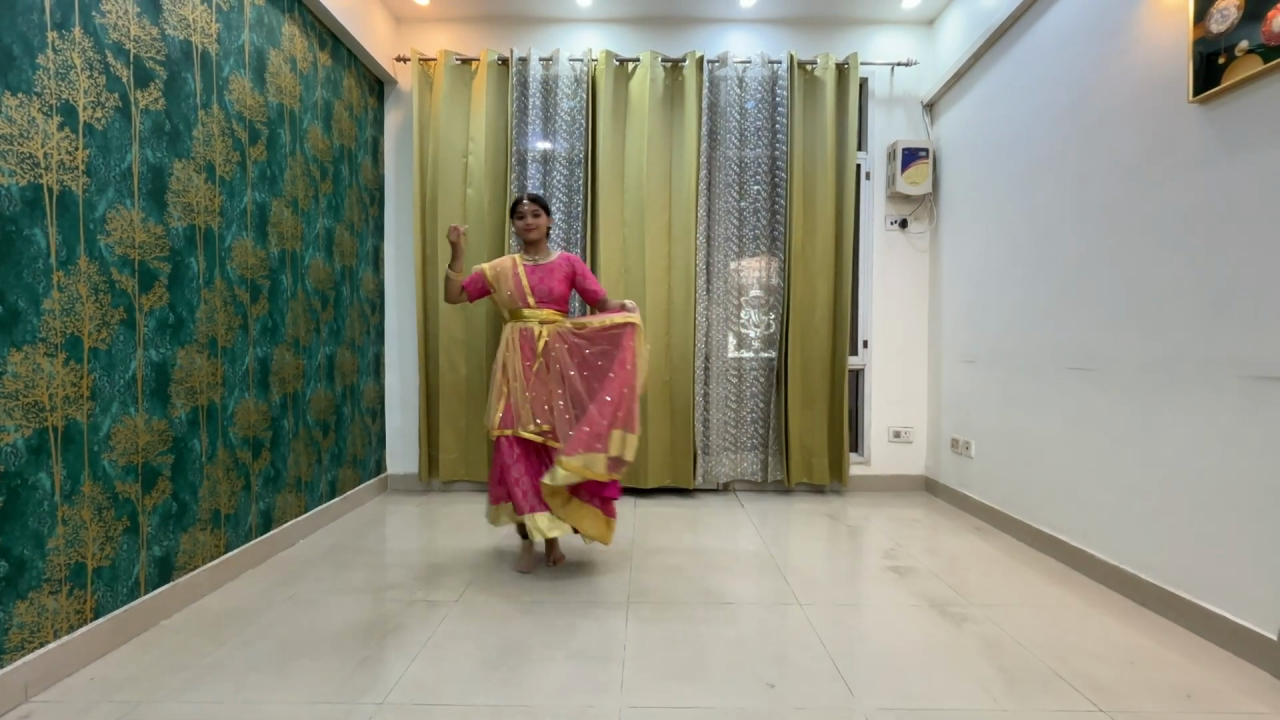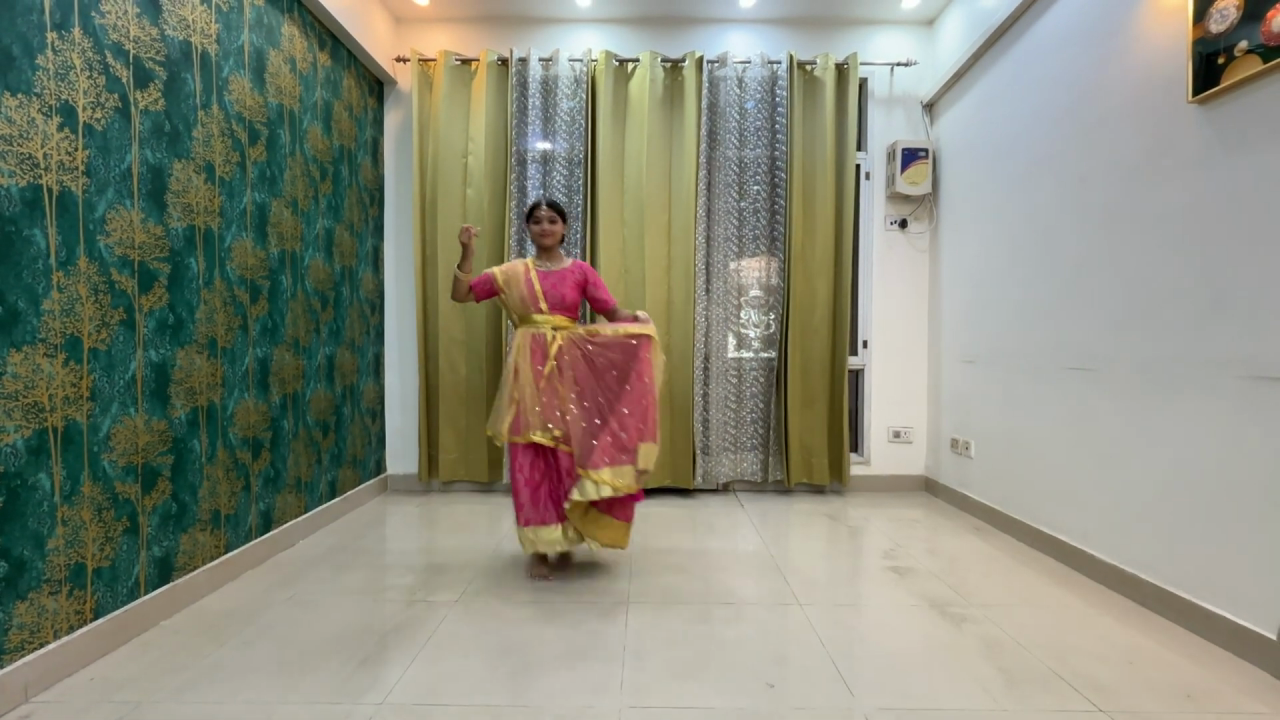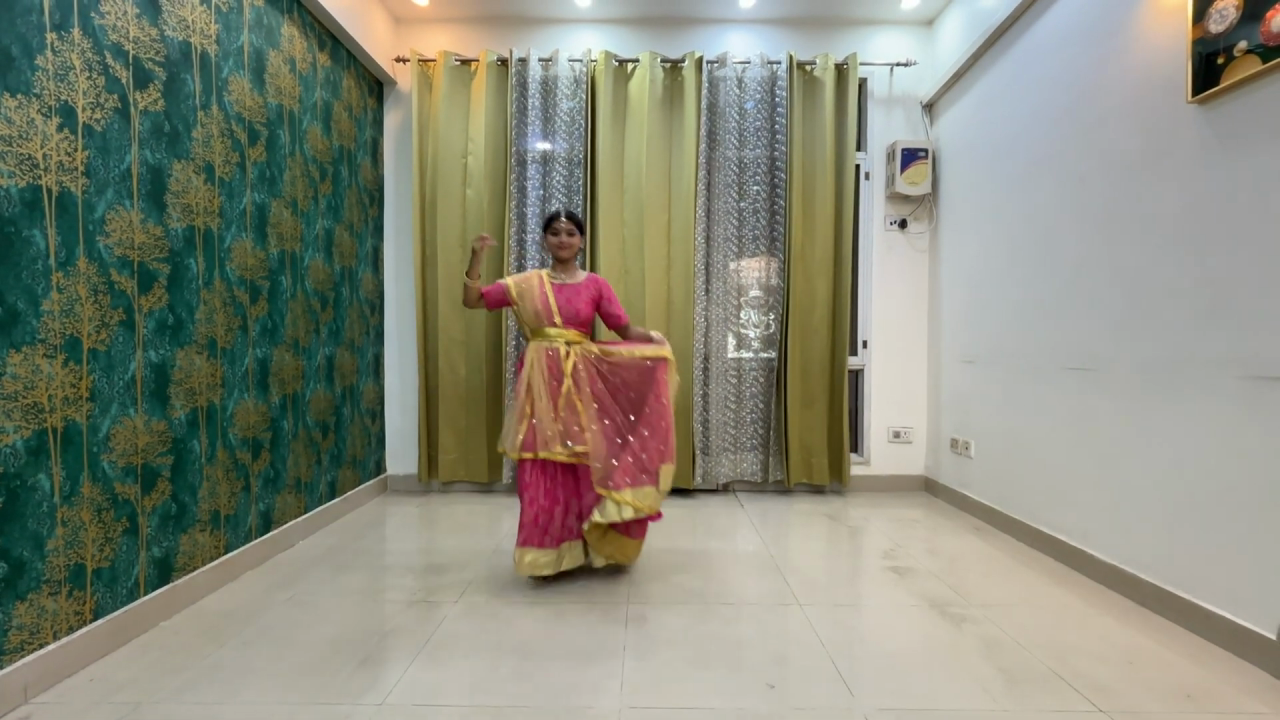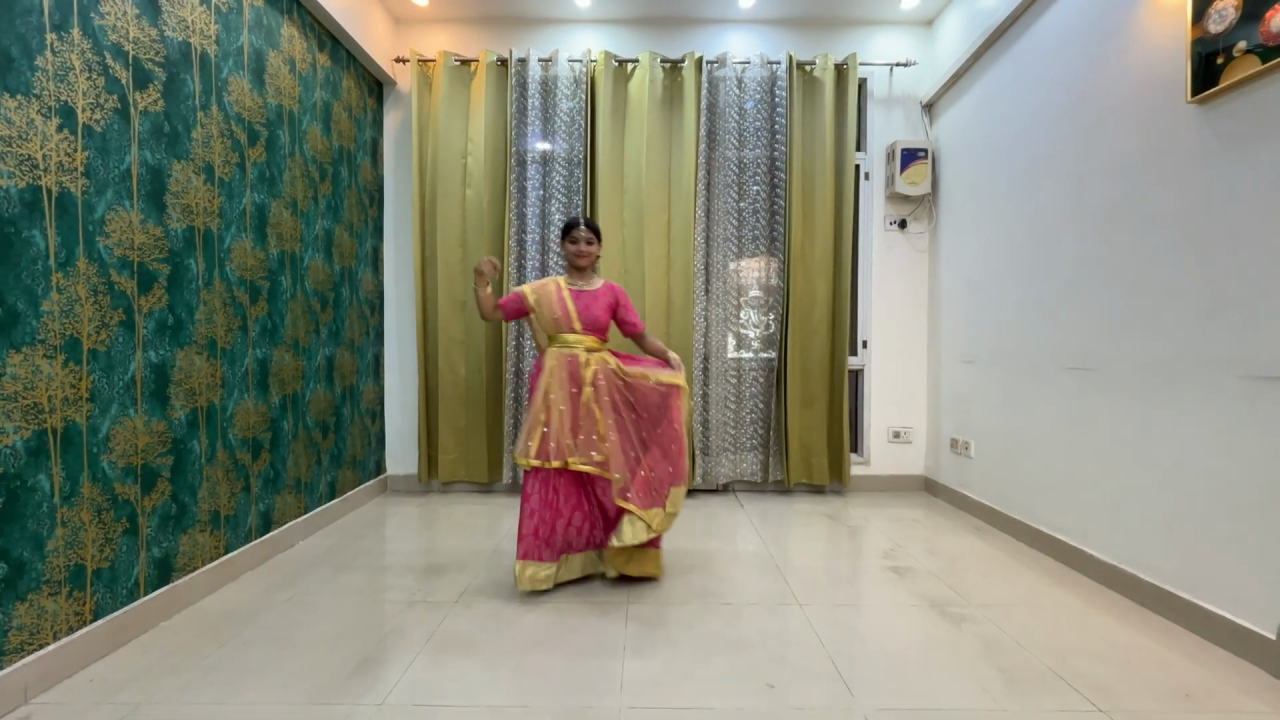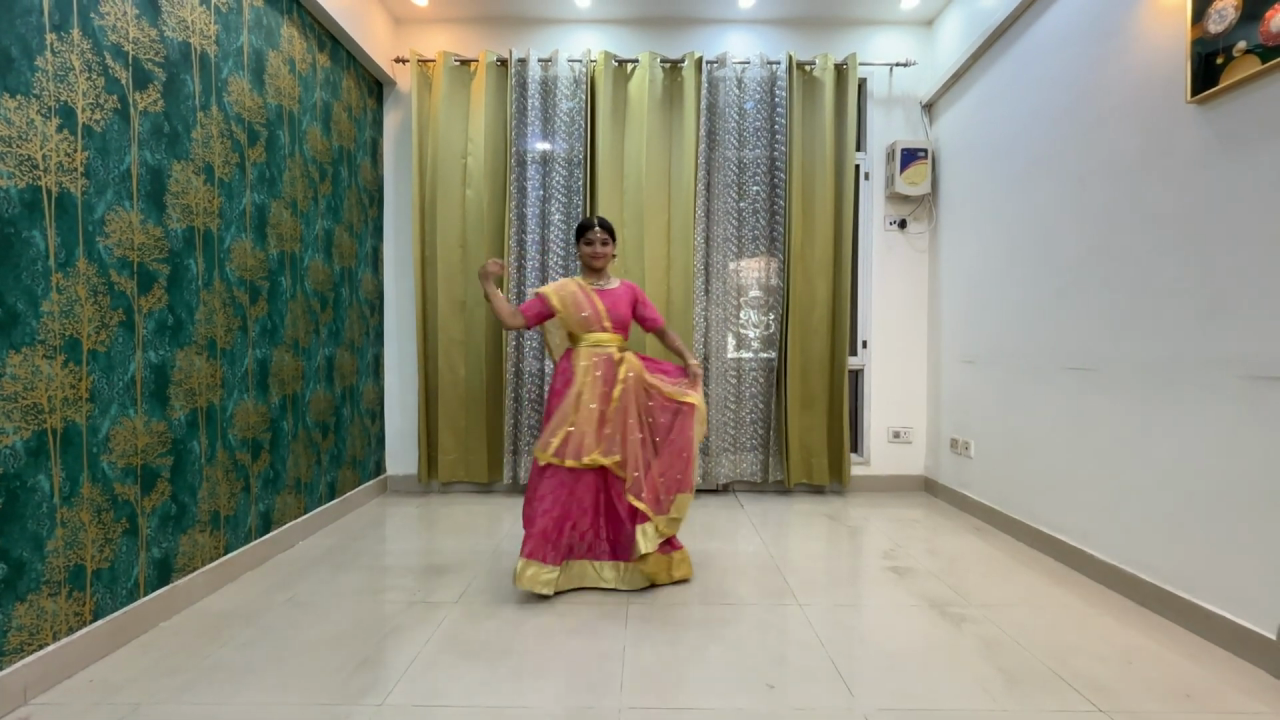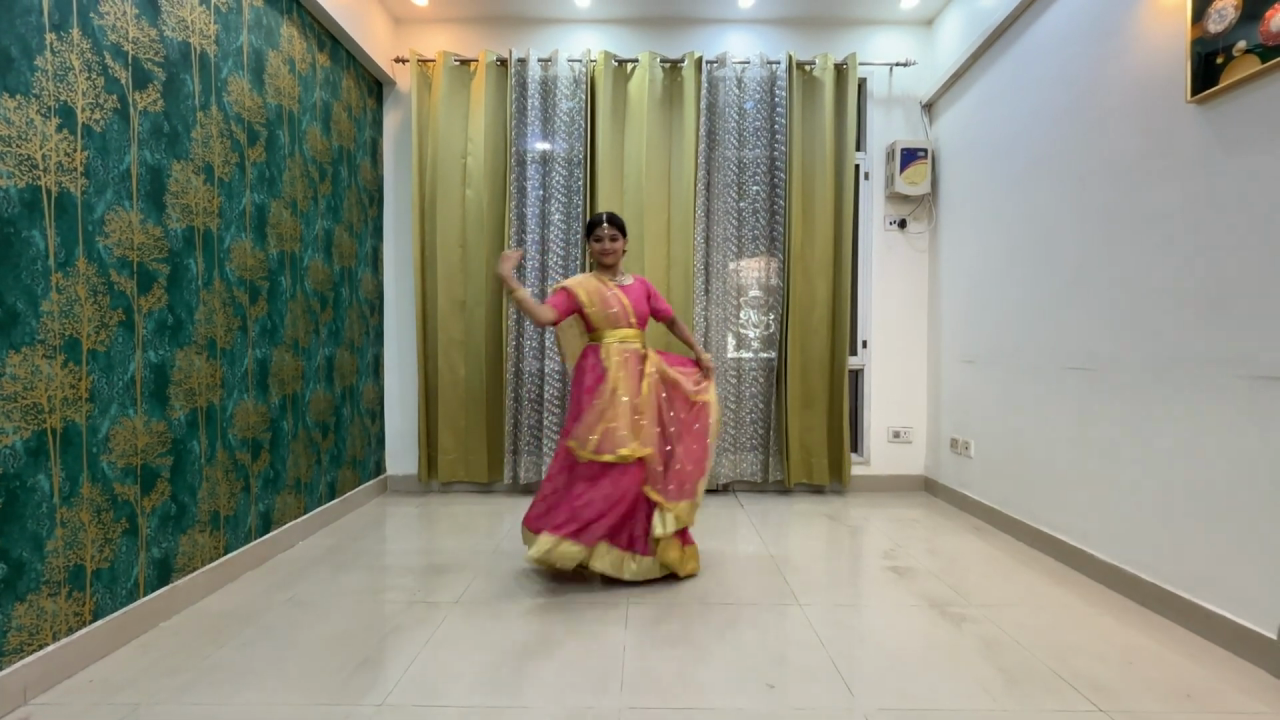
dt=0.1s
person 1, frame 1
left shoulder: (569, 263)
right shoulder: (500, 269)
left elbow: (602, 303)
right elbow: (453, 296)
left wrist: (624, 307)
right wrist: (457, 251)
left hip: (560, 356)
right hip: (518, 358)
left knee: (564, 442)
right knee: (520, 446)
left ankle: (553, 536)
right ankle: (529, 537)
person 1, frame 2
left shoulder: (581, 271)
right shoulder: (512, 273)
left elbow: (611, 312)
right elbow: (461, 294)
left wrist: (635, 318)
right wrist: (467, 253)
left hip: (570, 363)
right hip: (527, 364)
left knee: (572, 445)
right knee: (531, 451)
left ankle: (569, 532)
right ankle: (542, 546)
person 1, frame 3
left shoulder: (595, 285)
right shoulder: (526, 283)
left elbow: (624, 328)
right elbow: (473, 301)
left wrist: (650, 337)
right wrist: (476, 260)
left hip: (583, 378)
right hip: (540, 378)
left knee: (594, 458)
right knee: (543, 468)
left ankle: (594, 542)
right ankle: (547, 554)
person 1, frame 4
left shoulder: (612, 292)
right shoulder: (541, 291)
left elbow: (639, 335)
right elbow: (490, 311)
left wrist: (667, 356)
right wrist: (483, 281)
left hip: (599, 384)
right hip: (555, 383)
left knee: (606, 470)
right knee: (553, 474)
left ankle: (619, 552)
right ankle: (548, 561)
person 1, frame 5
left shoulder: (629, 291)
right shoulder: (560, 291)
left elbow: (660, 328)
right elbow: (512, 320)
left wrist: (688, 359)
right wrist: (489, 284)
left hip: (621, 384)
right hip: (578, 383)
left knee: (624, 472)
right knee: (570, 476)
left ankle: (633, 558)
right ankle: (551, 565)
person 1, frame 6
left shoulder: (640, 284)
right shoulder: (578, 286)
left elbow: (670, 319)
right elbow: (541, 317)
left wrist: (699, 353)
right wrist: (509, 280)
left hip: (643, 378)
right hip: (602, 377)
left knee: (642, 467)
right knee: (609, 464)
left ankle: (638, 550)
right ankle: (568, 544)
